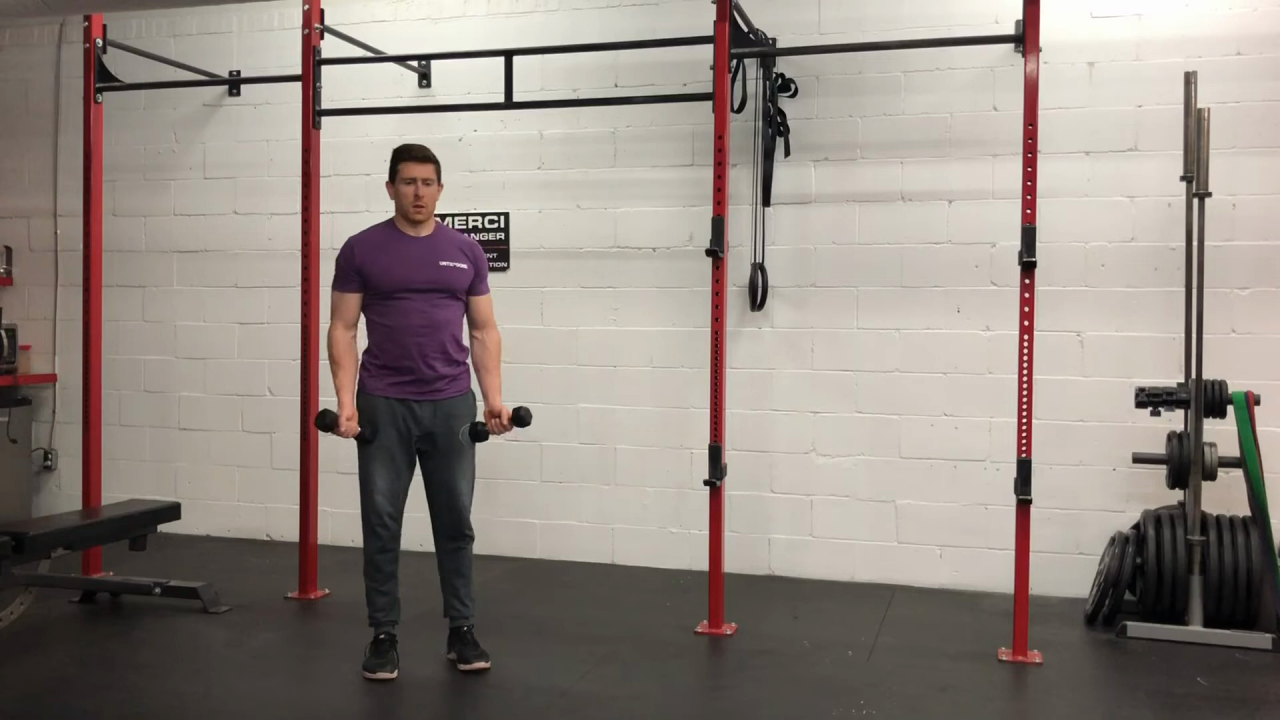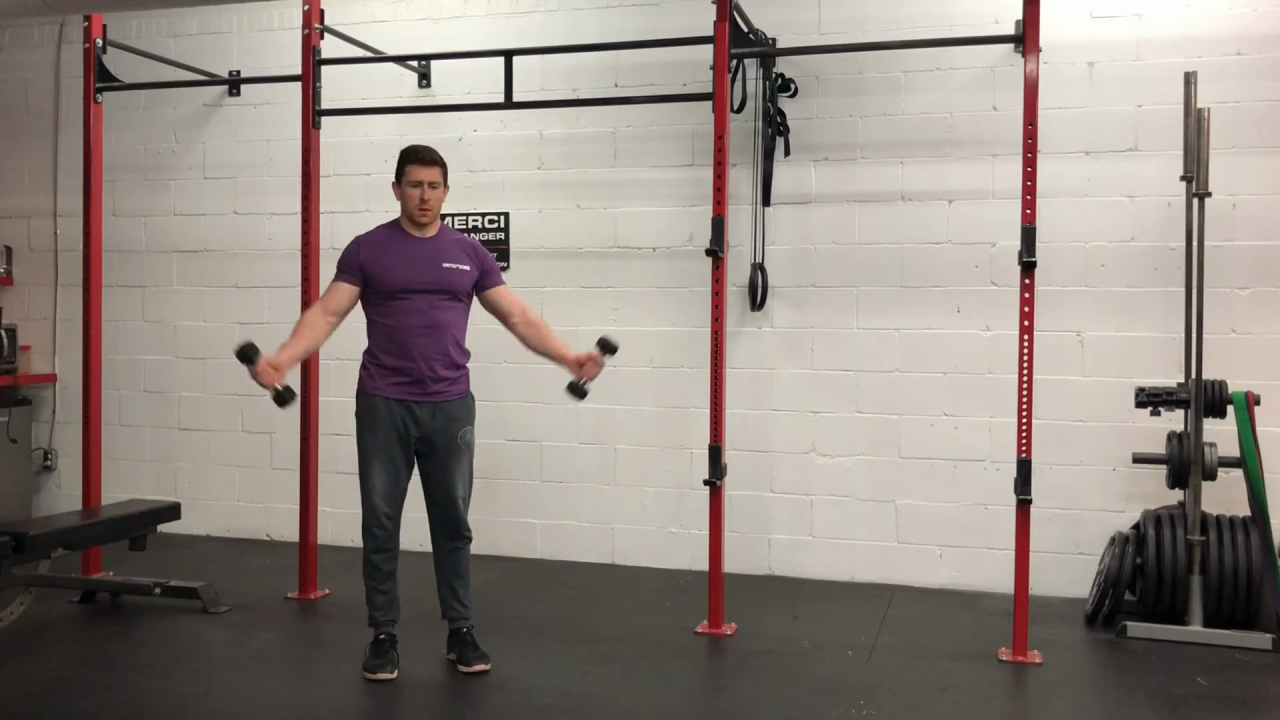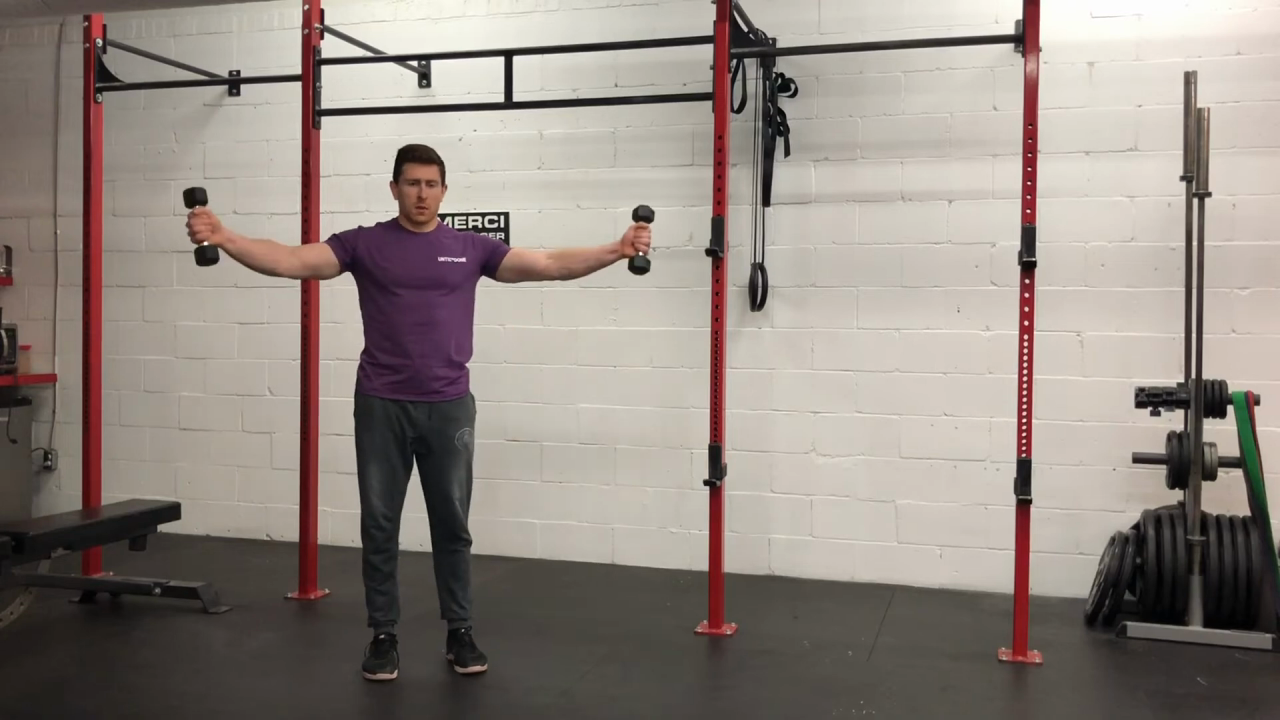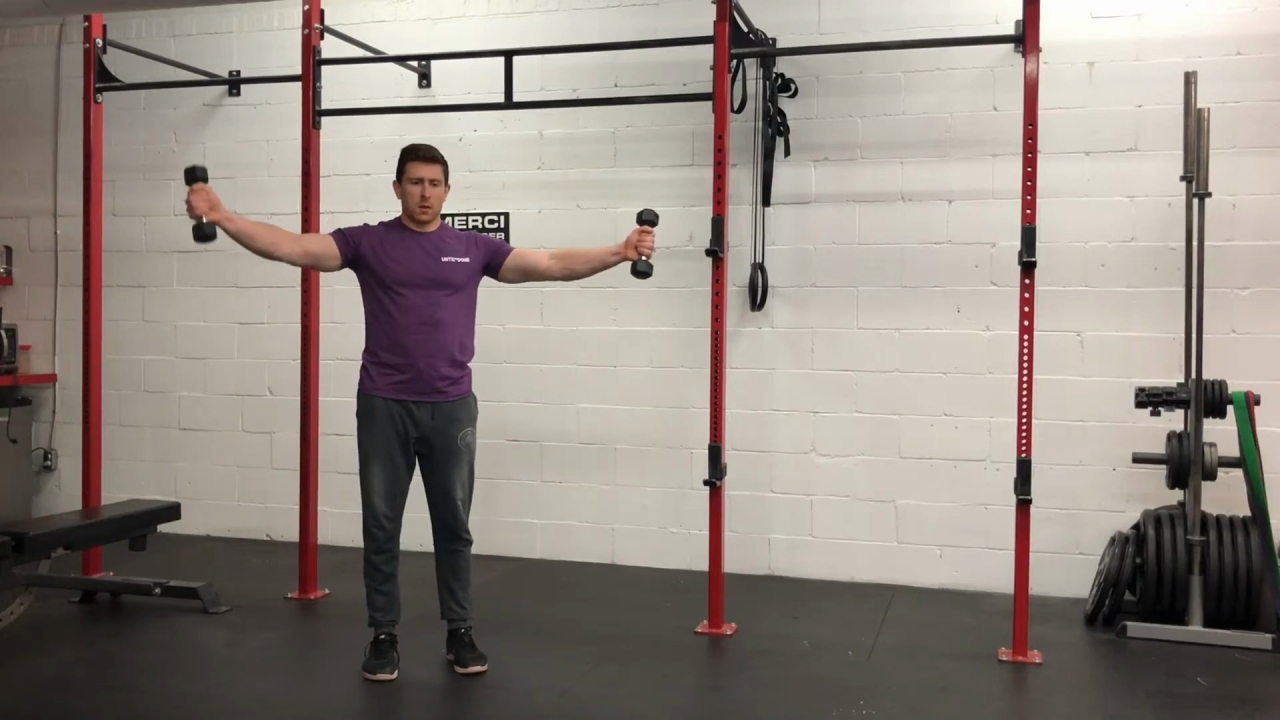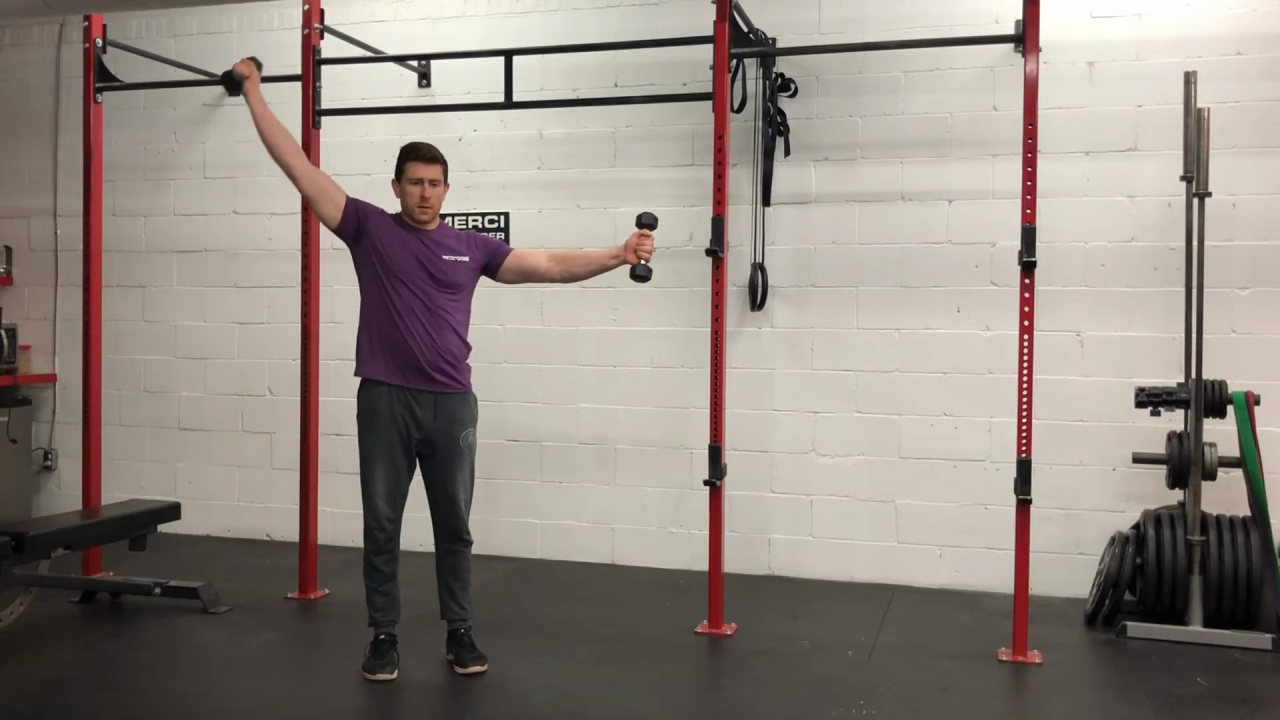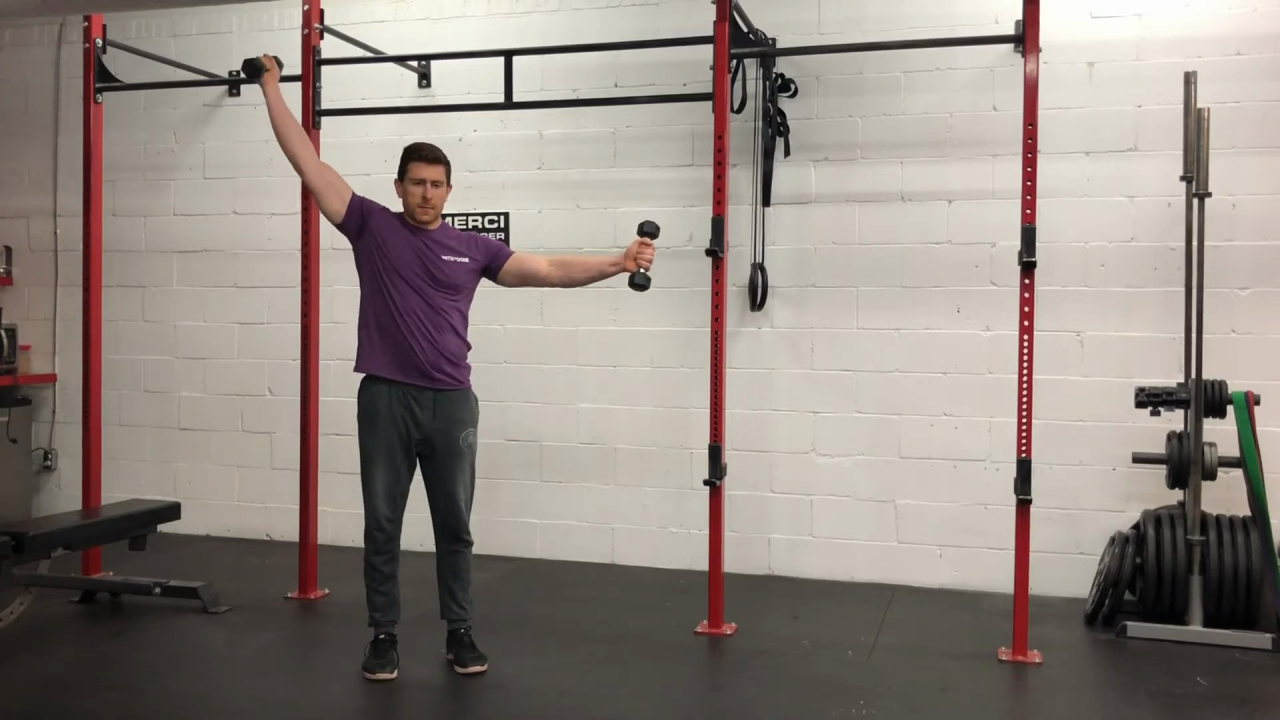
dt=0.5s
person 1, frame 1
left shoulder: (465, 251)
right shoulder: (362, 249)
left elbow: (483, 329)
right elbow: (342, 328)
left wrist: (494, 397)
right wrist: (346, 400)
left hip: (452, 405)
right hip: (384, 406)
left knee: (456, 523)
right knee: (381, 525)
left ankle: (461, 630)
right ankle: (384, 634)
person 1, frame 2
left shoulder: (468, 253)
right shoulder: (368, 249)
left elbow: (517, 314)
right elbow: (326, 312)
left wrist: (568, 356)
right wrist: (284, 358)
left hip: (450, 406)
right hip: (383, 405)
left knee: (453, 525)
right knee: (380, 525)
left ankle: (460, 631)
right ankle: (383, 635)
person 1, frame 3
left shoulder: (471, 248)
right shoulder: (364, 244)
left elbow: (548, 264)
right elbow: (292, 260)
left wrist: (616, 250)
right wrist: (225, 239)
left hip: (449, 407)
right hip: (381, 405)
left knee: (453, 525)
right knee: (379, 526)
left ankle: (459, 632)
right ankle: (383, 635)
person 1, frame 4
left shoulder: (472, 248)
right shoulder: (368, 243)
left elbow: (551, 264)
right elbow: (290, 247)
left wrist: (618, 252)
right wrist: (222, 215)
left hip: (451, 408)
right hip: (384, 406)
left knee: (453, 526)
right knee: (381, 527)
left ankle: (459, 632)
right ankle: (383, 635)
person 1, frame 5
left shoulder: (472, 246)
right shoulder: (369, 229)
left elbow: (550, 266)
right elbow: (300, 169)
left wrist: (618, 255)
right wrist: (254, 94)
left hip: (452, 404)
right hip: (384, 401)
left knee: (454, 526)
right knee: (381, 527)
left ankle: (459, 633)
right ankle: (383, 636)
person 1, frame 6
left shoulder: (473, 248)
right shoulder: (372, 227)
left elbow: (548, 270)
right elbow: (308, 164)
left wrist: (617, 262)
right wrist: (270, 87)
left hip: (451, 404)
right hip: (385, 399)
left knee: (455, 527)
right knee: (382, 527)
left ankle: (459, 633)
right ankle: (383, 636)
